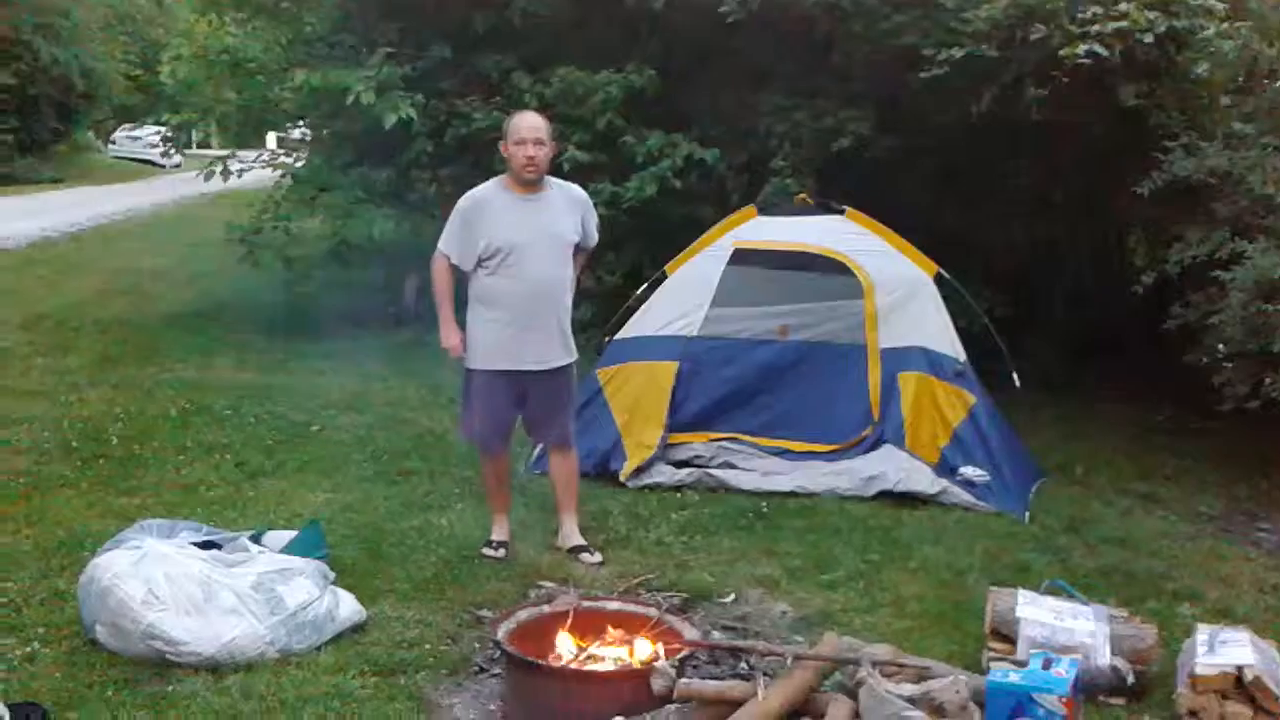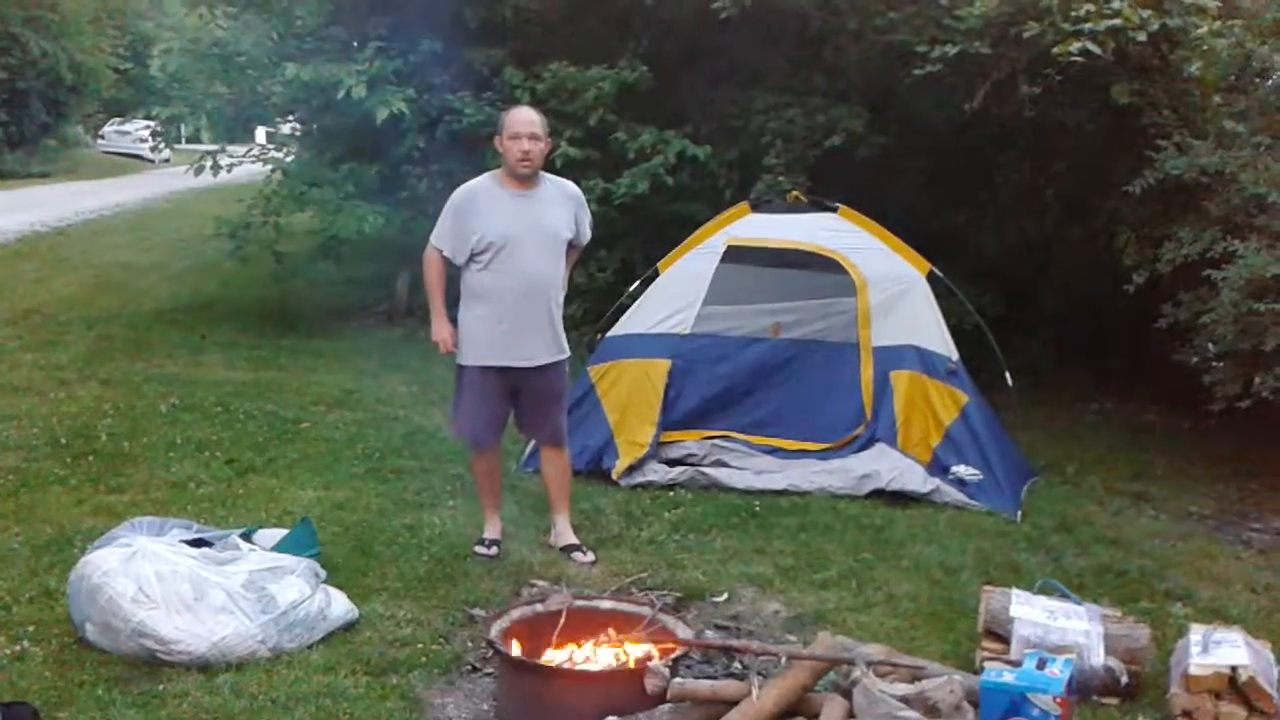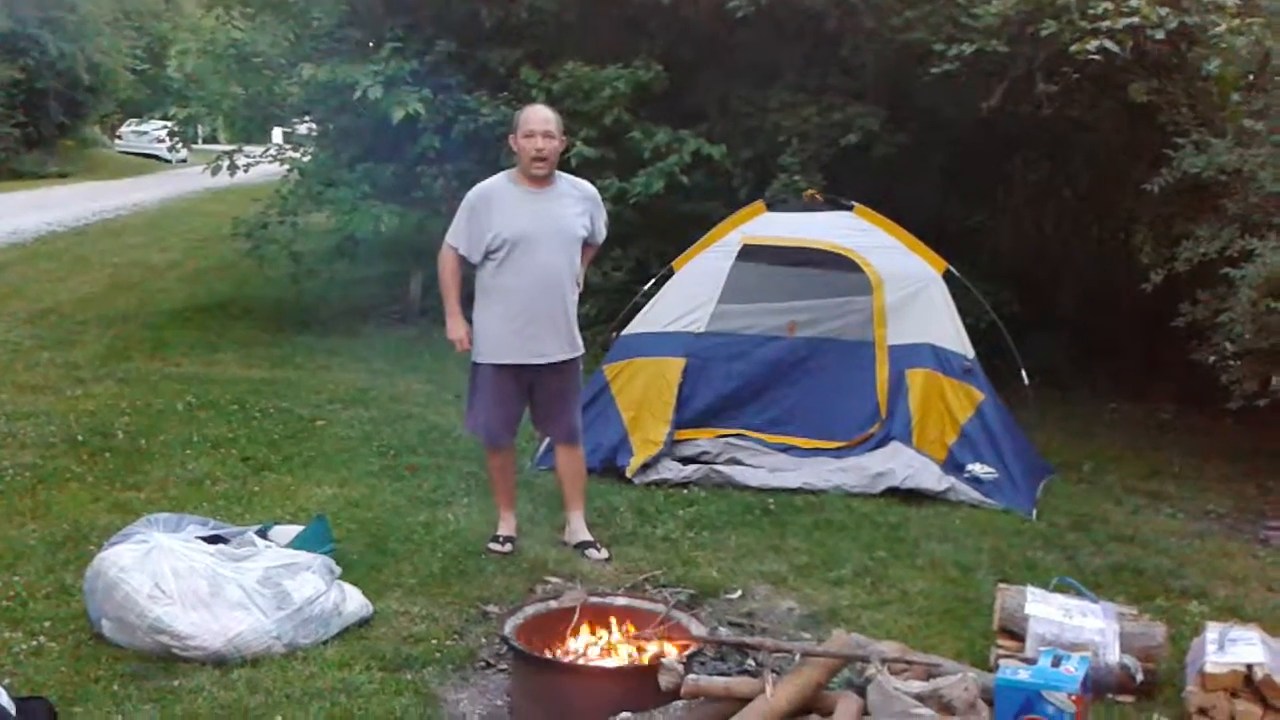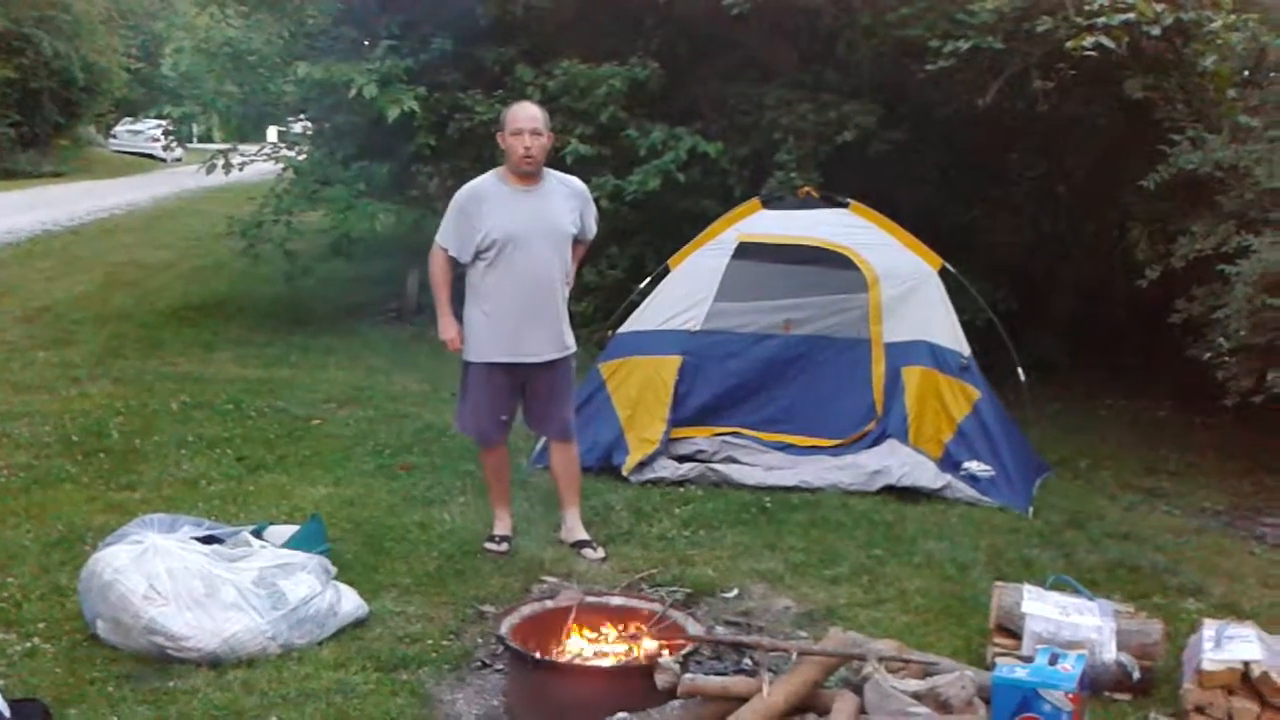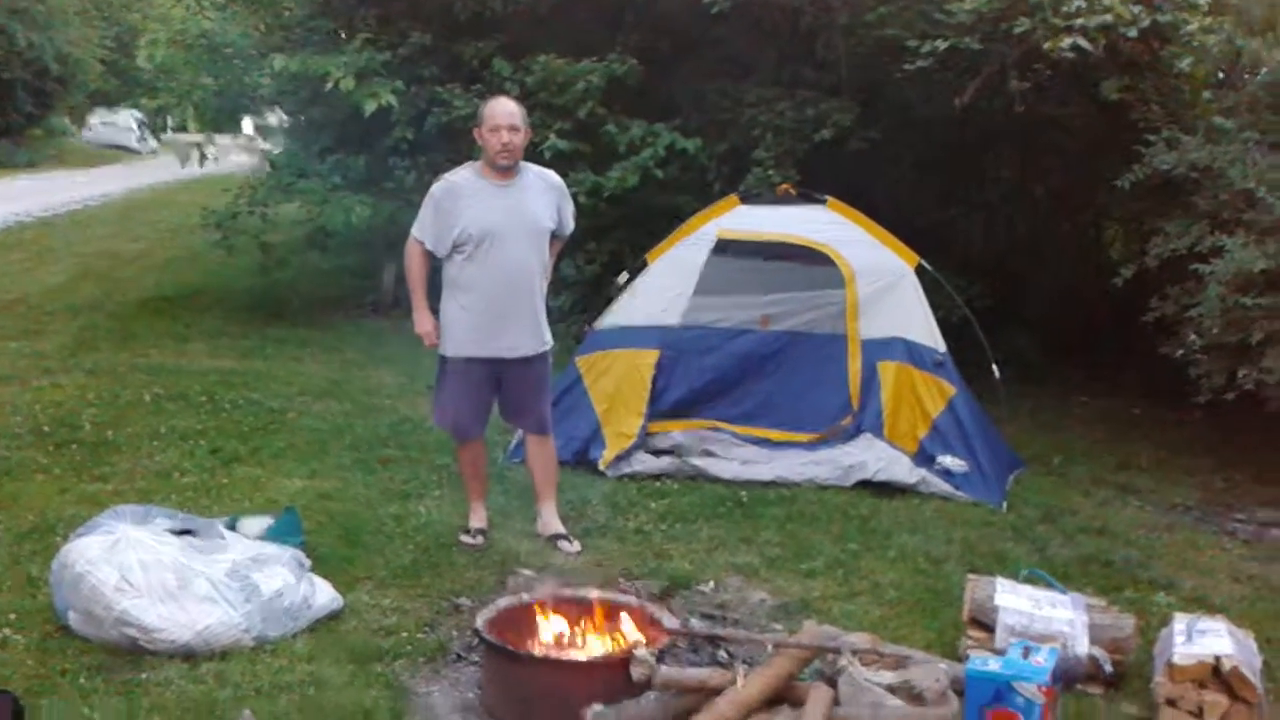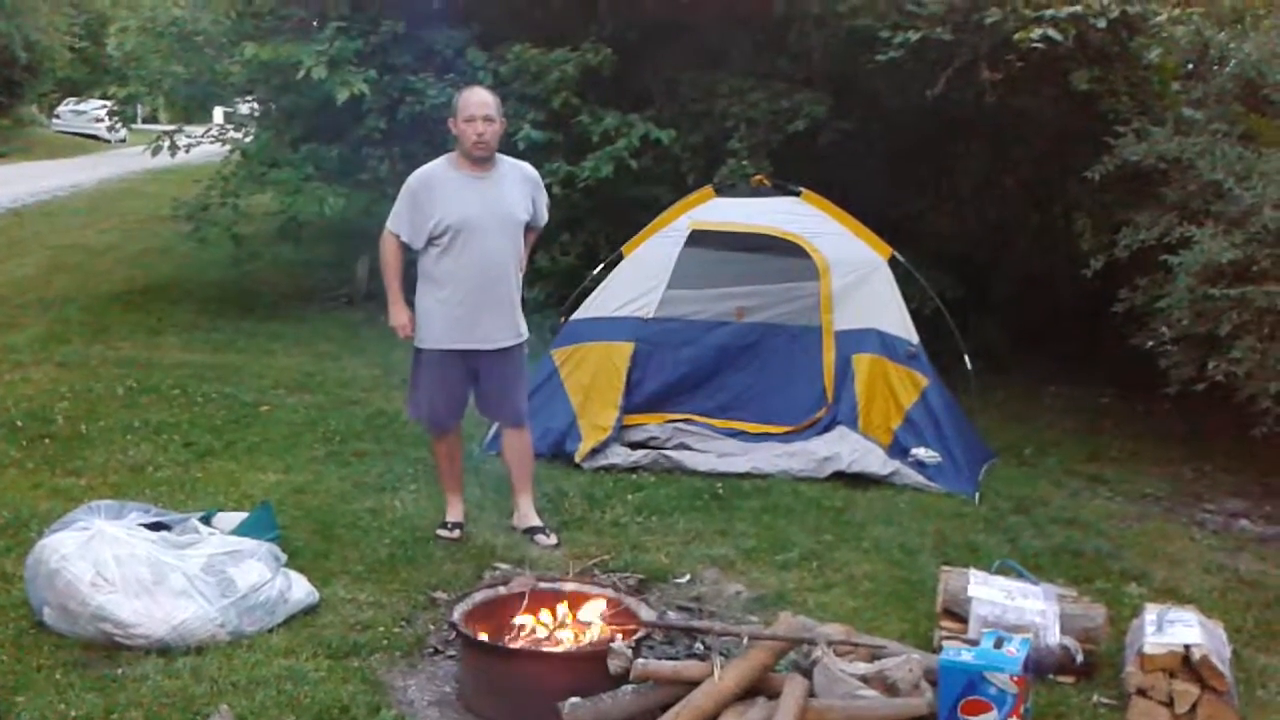
dt=0.7s
person 1, frame 1
left shoulder: (574, 199)
right shoulder: (477, 203)
right elbow: (442, 263)
right wrist: (448, 325)
left hip: (554, 350)
right hip: (493, 353)
left knee: (562, 441)
right knee: (492, 443)
left ankle: (569, 530)
right ankle: (500, 525)
person 1, frame 2
left shoulder: (568, 196)
right shoulder: (470, 197)
right elbow: (434, 256)
right wrist: (438, 318)
left hip: (546, 346)
right hip: (484, 348)
left knee: (553, 437)
right knee: (483, 439)
left ankle: (562, 528)
right ankle: (491, 524)
person 1, frame 3
left shoulder: (583, 195)
right shoulder: (486, 196)
right elbow: (450, 255)
right wrist: (454, 317)
left hip: (561, 344)
right hip: (499, 346)
left knee: (568, 435)
right knee: (497, 437)
left ankle: (576, 525)
right ankle: (506, 520)
person 1, frame 4
left shoulder: (573, 191)
right shoulder: (475, 195)
right elbow: (441, 255)
right wrist: (445, 317)
left hip: (553, 342)
right hip: (490, 345)
left knee: (562, 432)
right knee: (491, 436)
left ankle: (572, 523)
right ankle: (501, 520)
person 1, frame 5
left shoulder: (550, 186)
right shoulder: (452, 189)
right elbow: (417, 248)
right wrist: (420, 311)
left hip: (529, 336)
right hip: (468, 340)
left knee: (539, 426)
right knee: (467, 429)
left ankle: (548, 516)
right ankle: (477, 512)
person 1, frame 6
left shoulder: (525, 178)
right shoulder: (426, 181)
right elbow: (392, 240)
right wrist: (396, 303)
left hip: (505, 329)
right hip: (443, 332)
left knee: (515, 418)
right knee: (443, 422)
left ankle: (525, 510)
right ankle: (454, 506)
